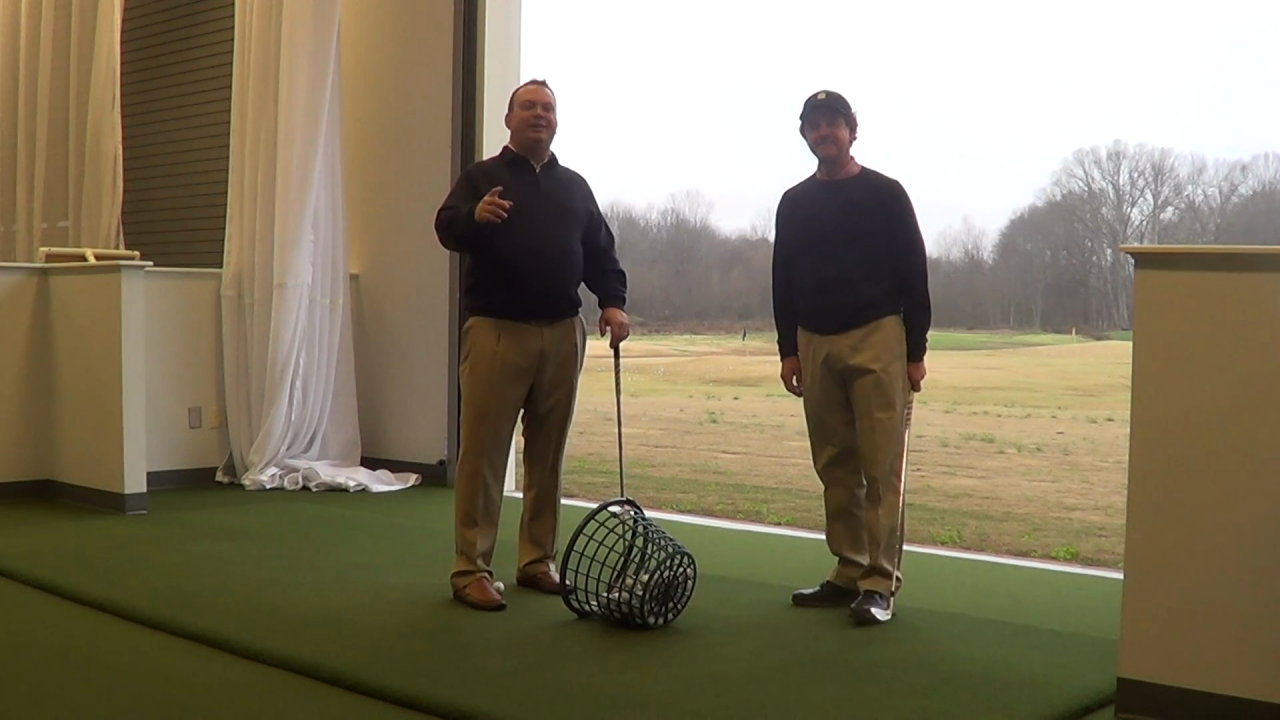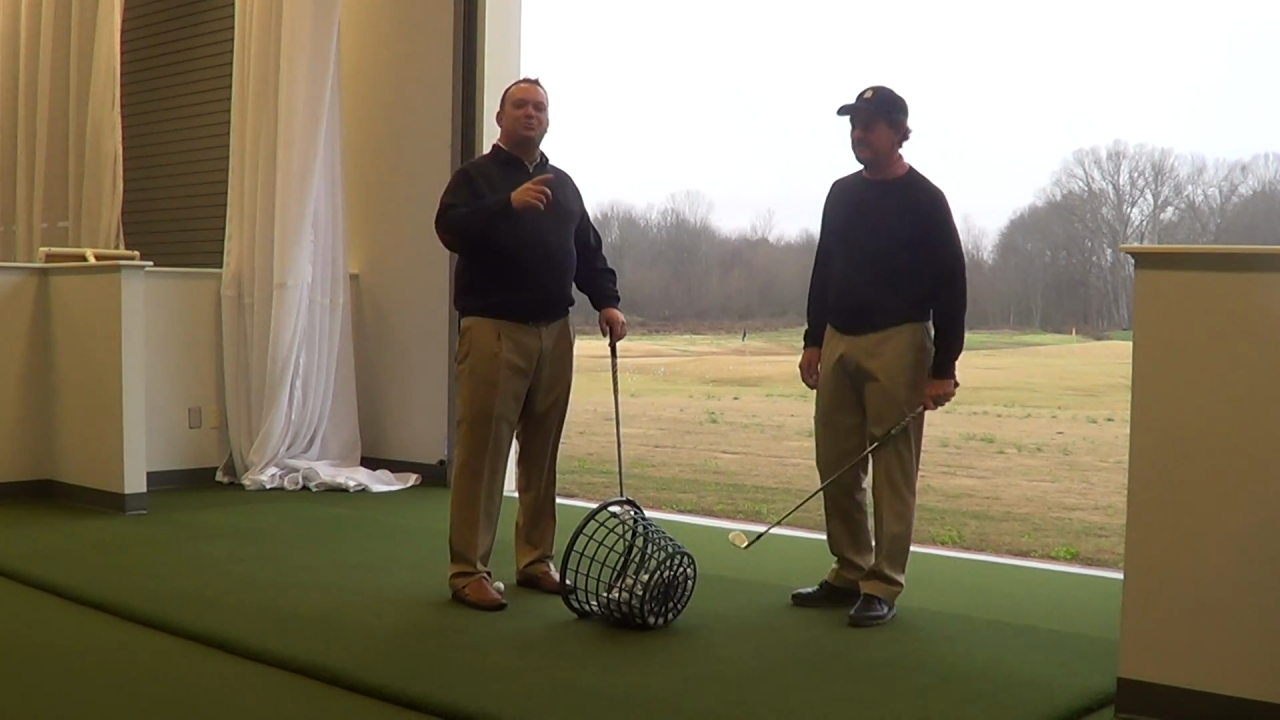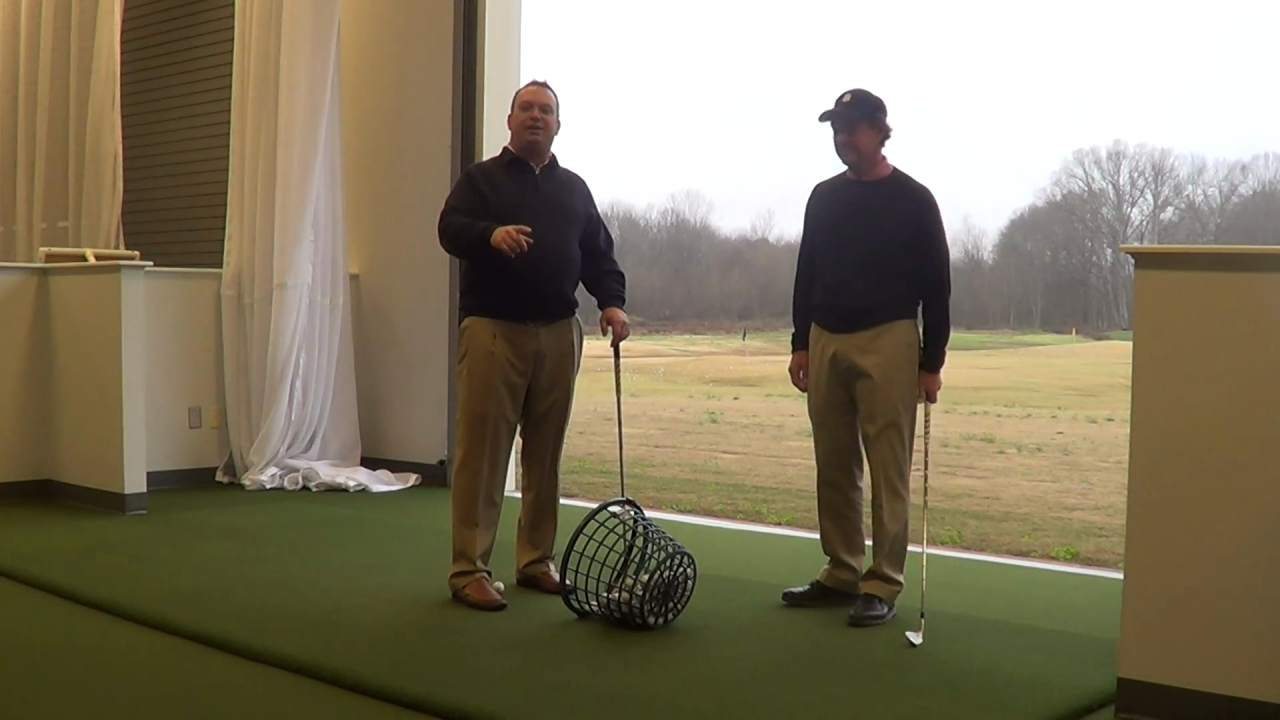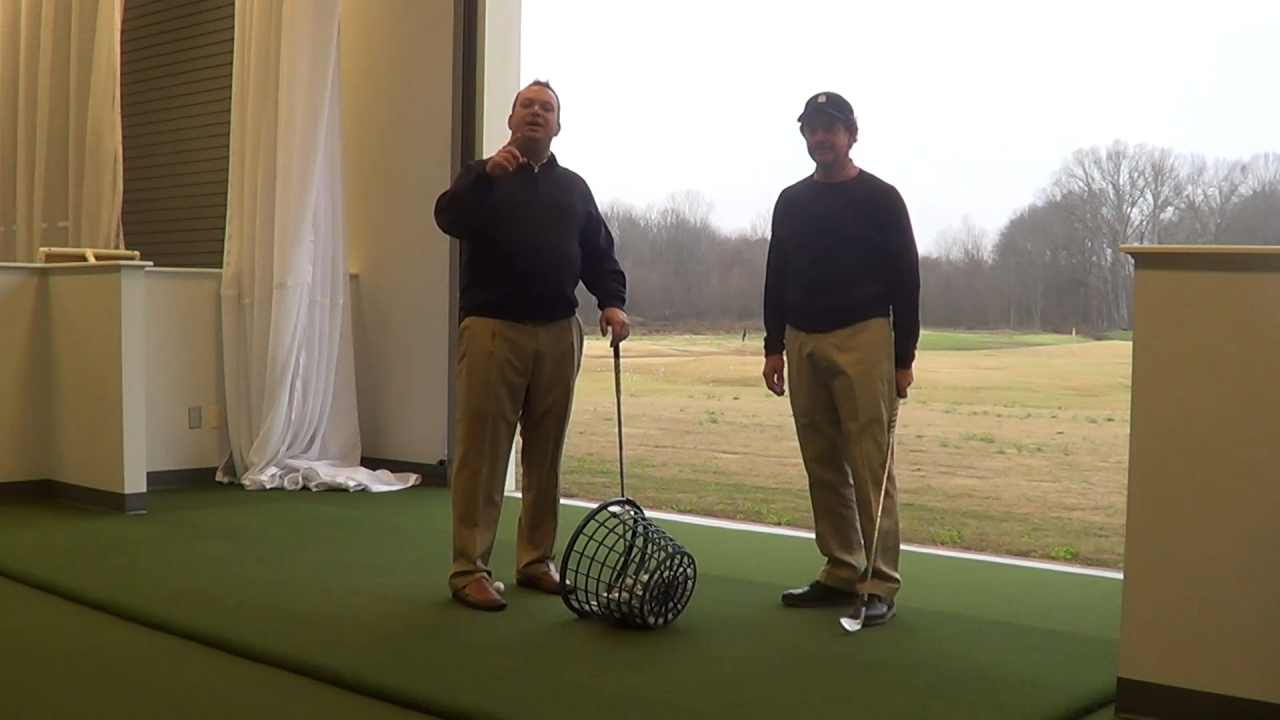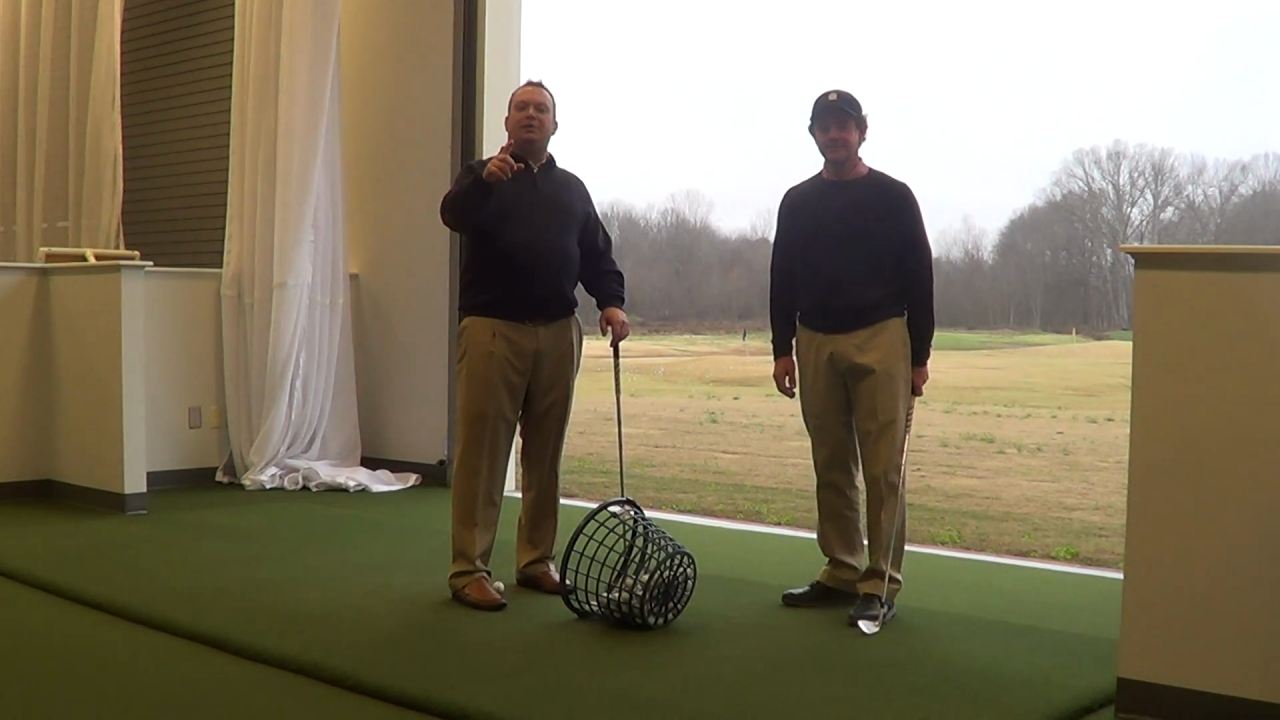
dt=1s
person 1, frame 1
left shoulder: (885, 194)
right shoulder: (794, 202)
left elbow: (914, 274)
right elbow: (784, 280)
left wrist: (915, 350)
right wrist: (788, 348)
left hip: (876, 339)
right hip: (817, 344)
left knee: (881, 464)
right knee: (835, 466)
left ankle: (881, 581)
right ankle: (848, 572)
person 1, frame 2
left shoulder: (925, 201)
right shoulder: (841, 193)
left elbow: (950, 287)
left wrist: (943, 367)
right wrist: (813, 339)
left hip: (897, 344)
right hip: (839, 343)
left knee: (893, 470)
right knee: (835, 464)
left ankle: (883, 584)
right ankle: (849, 571)
person 1, frame 3
left shoulder: (912, 200)
right shoulder: (823, 196)
left elbow: (935, 284)
right elbow: (807, 274)
left wrist: (931, 362)
right wrist: (801, 343)
left hip: (887, 343)
right hip: (827, 343)
left knee: (888, 466)
right knee: (833, 466)
left ankle: (883, 583)
right ankle: (841, 572)
person 1, frame 4
left shoulder: (880, 199)
right shoulder: (791, 201)
left elbow: (905, 281)
right elbow: (777, 279)
left wrist: (903, 357)
right wrist: (774, 346)
left hip: (862, 340)
right hip: (804, 343)
left knee: (870, 462)
right knee: (823, 464)
left ankle: (879, 581)
right ankle: (840, 571)
person 1, frame 5
left shoulder: (893, 196)
right shoulder: (798, 201)
left elbow: (919, 278)
right elbow: (783, 279)
left wrist: (920, 355)
right wrist: (783, 348)
left hip: (879, 341)
right hip: (816, 343)
left knee: (882, 466)
right knee: (830, 465)
left ankle: (881, 581)
right ankle: (841, 570)
person 2, frame 1
left shoulder: (574, 186)
right shoulder: (482, 177)
left elbow: (601, 250)
right elbow: (448, 230)
left wrist: (613, 301)
right wrist: (475, 216)
left hip: (562, 333)
right hip: (495, 331)
left knee: (548, 454)
right knee: (483, 452)
left ankle: (538, 560)
right ankle: (471, 568)
person 2, frame 2
left shoulder: (562, 183)
right shoulder: (475, 176)
left elbow: (588, 250)
right elbow: (451, 230)
left wrist: (607, 301)
right wrist: (509, 204)
left hip: (554, 332)
right hip: (492, 330)
left knee: (542, 452)
right knee: (482, 450)
left ankle: (536, 559)
right ankle: (468, 570)
person 2, frame 3
left shoulder: (574, 188)
right shoulder: (481, 177)
left elbow: (599, 253)
right elbow: (450, 231)
left wrist: (612, 301)
right wrist: (491, 234)
left hip: (559, 333)
right hip: (492, 330)
left knee: (546, 453)
right knee: (482, 452)
left ankle: (537, 559)
right ankle: (469, 569)
person 2, frame 4
left shoulder: (575, 187)
right shoulder: (482, 174)
left elbow: (600, 252)
right elbow: (449, 217)
left wrist: (612, 301)
right wrist: (487, 175)
left hip: (559, 333)
right hip: (492, 330)
left knee: (546, 453)
right knee: (482, 451)
left ankle: (537, 559)
right ankle: (469, 569)
person 2, frame 5
left shoulder: (572, 187)
right shoulder: (481, 175)
left elbow: (597, 253)
right elbow: (454, 215)
left wrist: (611, 301)
right wrist: (486, 180)
left hip: (558, 333)
right hip: (491, 329)
left knee: (545, 454)
right knee: (481, 452)
left ankle: (537, 559)
right ankle: (469, 569)
